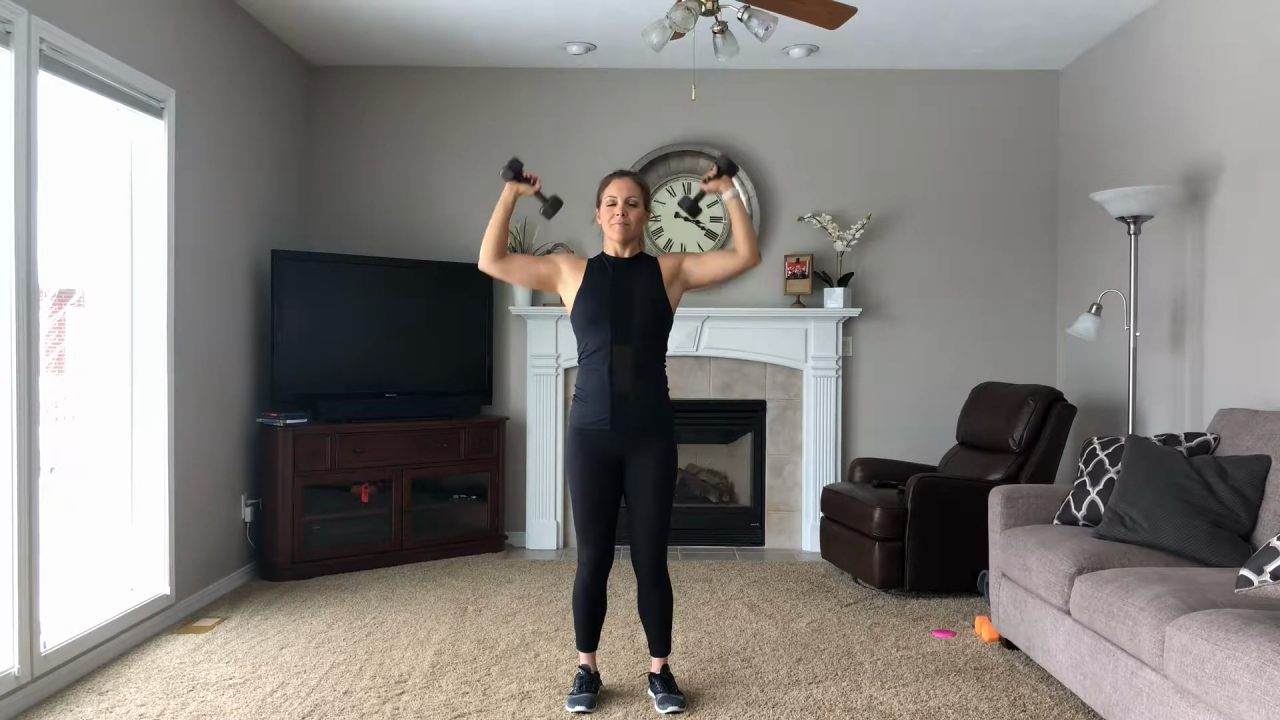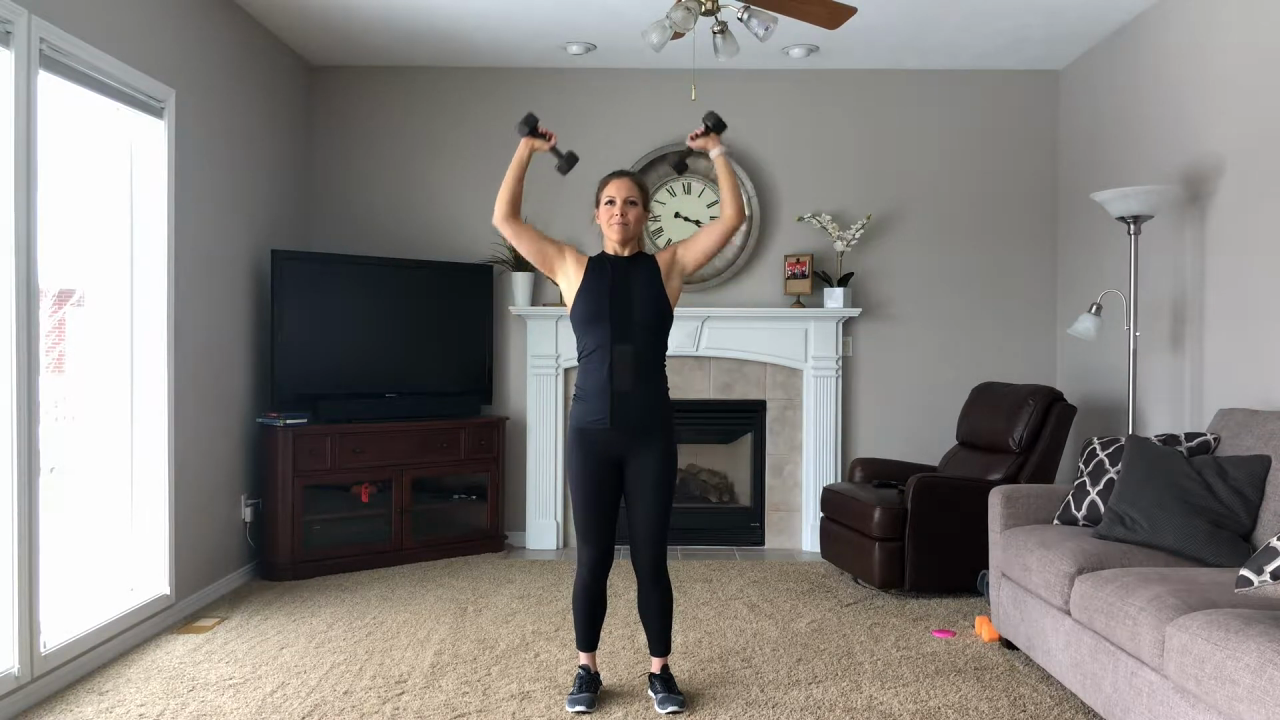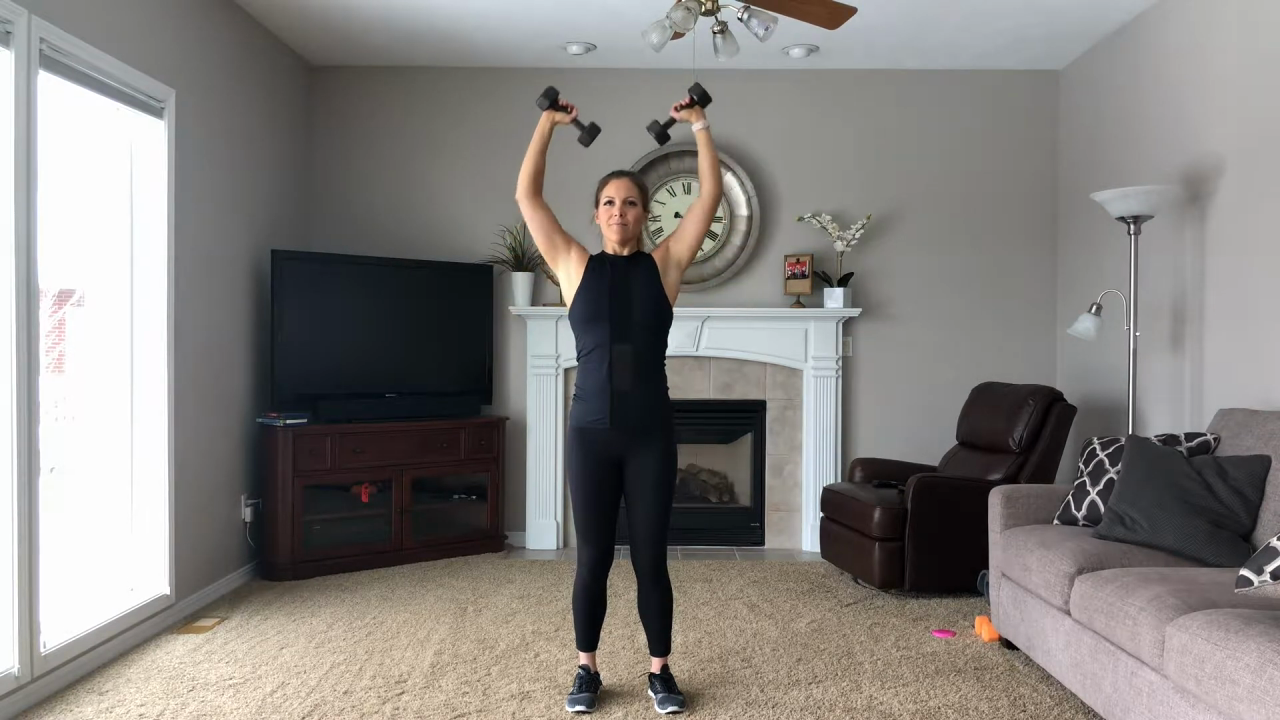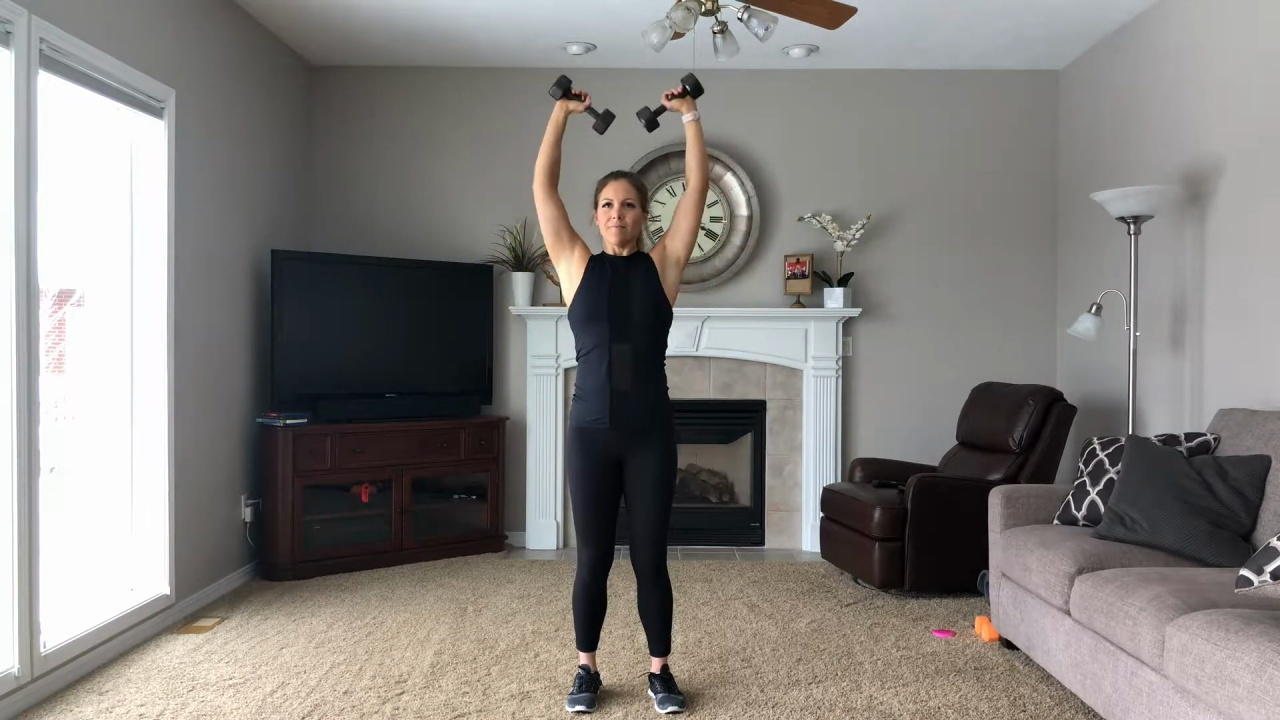
dt=0.2s
person 1, frame 1
left shoulder: (669, 269)
right shoulder: (572, 270)
left elbow: (745, 254)
right elbow: (491, 258)
left wrist: (727, 192)
right wrist: (513, 194)
left hip: (651, 432)
right hip: (590, 431)
left knee: (651, 559)
right knee: (592, 558)
left ankle: (660, 670)
right ankle: (587, 669)
person 1, frame 2
left shoulder: (667, 265)
right shoulder: (573, 267)
left elbow: (732, 216)
right elbow: (505, 218)
left wrist: (715, 153)
right wrist: (527, 150)
left hip: (651, 433)
right hip: (591, 431)
left knee: (650, 558)
right knee: (593, 557)
left ankle: (660, 670)
right ankle: (587, 669)
person 1, frame 3
left shoulder: (664, 265)
right shoulder: (574, 265)
left elbow: (710, 193)
right elbow: (527, 194)
left wrist: (698, 125)
right wrist: (548, 124)
left hip: (651, 433)
right hip: (591, 432)
left knee: (650, 559)
right knee: (593, 558)
left ankle: (660, 670)
right ankle: (587, 669)
person 1, frame 4
left shoulder: (663, 264)
right shoulder: (576, 264)
left elbow: (698, 185)
right elbow: (542, 184)
left wrist: (688, 116)
right wrist: (561, 113)
left hip: (650, 434)
right hip: (590, 432)
left knee: (650, 558)
right knee: (593, 558)
